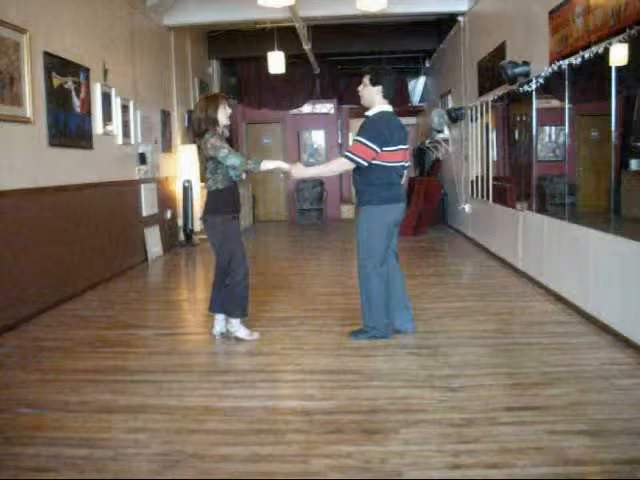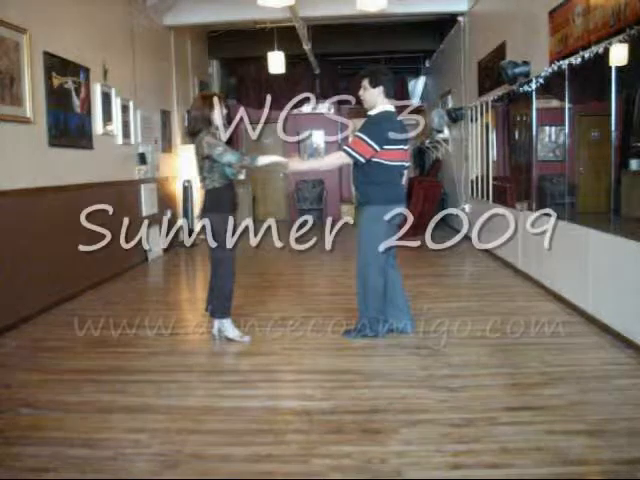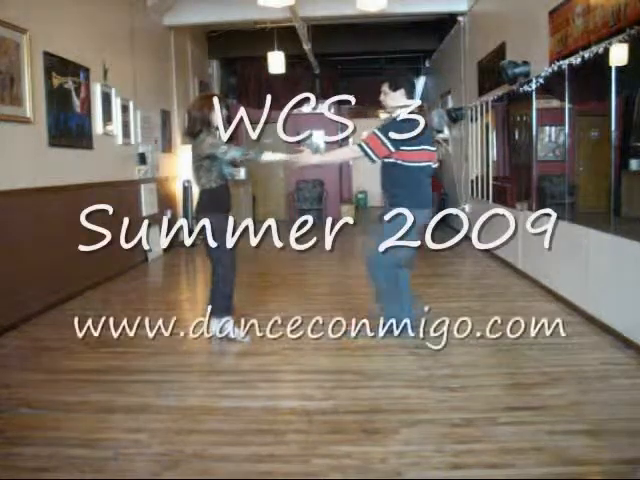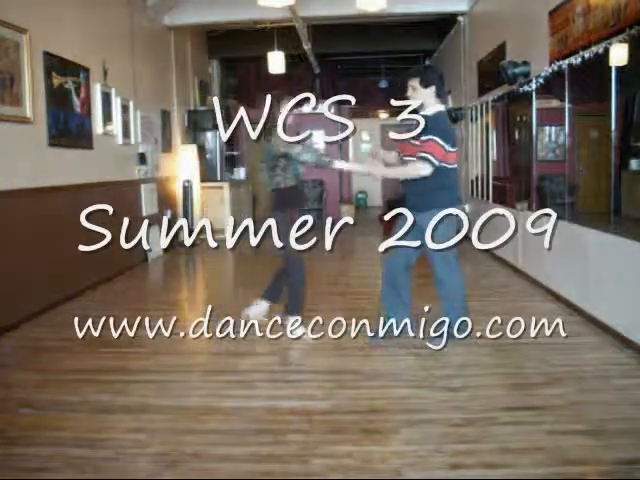
dt=0.7s
person 1, frame 1
left shoulder: (374, 124)
right shoulder: (396, 124)
left elbow: (348, 162)
left wrist: (305, 172)
left hip: (376, 206)
right hip: (393, 203)
left knee: (370, 265)
right knee: (387, 261)
left ankle: (377, 325)
right ankle: (400, 320)
person 1, frame 2
left shoulder: (377, 123)
right shoulder: (397, 124)
left elbow: (344, 157)
left wrist: (302, 165)
left hip: (377, 205)
right hip: (391, 203)
left knee: (370, 264)
right knee: (386, 262)
left ankle: (370, 324)
right ankle: (399, 320)
person 1, frame 3
left shoulder: (398, 126)
right shoulder: (423, 125)
left elbow: (355, 152)
left wrist: (314, 159)
left hip: (406, 207)
right hip: (418, 204)
left knee: (379, 259)
right knee: (397, 261)
left ankle: (397, 318)
right ankle: (400, 318)
person 1, frame 4
left shoulder: (437, 125)
right shoulder: (422, 122)
left elbow: (423, 168)
right elbow: (406, 157)
left wrist: (383, 171)
right wrist: (385, 157)
left hip: (437, 210)
right hip: (414, 208)
left knee: (444, 266)
right knee: (395, 261)
left ankle: (456, 326)
right ankle: (395, 321)
person 2, frame 1
left shoulder: (216, 138)
right shoulder: (212, 140)
left elbow: (234, 169)
right elbow: (242, 163)
right wrist: (279, 164)
left hip: (224, 212)
right hip: (220, 214)
left knee: (226, 267)
right knee: (238, 266)
left ankle: (220, 323)
right ankle: (234, 323)
person 2, frame 2
left shoulder: (212, 138)
right shoulder: (207, 139)
left elbow: (232, 164)
right elbow: (238, 159)
right wrist: (275, 158)
left hip: (222, 210)
right hip: (217, 211)
left knee: (222, 265)
right knee: (224, 266)
left ankle: (219, 322)
right ankle: (224, 323)
person 2, frame 3
left shoulder: (206, 139)
right shoulder: (207, 140)
right elbow: (242, 154)
right wrist: (284, 156)
left hip: (214, 209)
right hip: (213, 211)
left knee: (223, 265)
right knee: (224, 266)
left ankle: (218, 321)
right ankle: (223, 322)
person 2, frame 4
left shoulder: (275, 138)
right shoulder: (279, 140)
right elbow: (312, 157)
left hip: (286, 207)
right hip: (286, 209)
left knee: (290, 263)
right knee: (295, 265)
left ankle: (261, 306)
right ankle: (292, 320)
